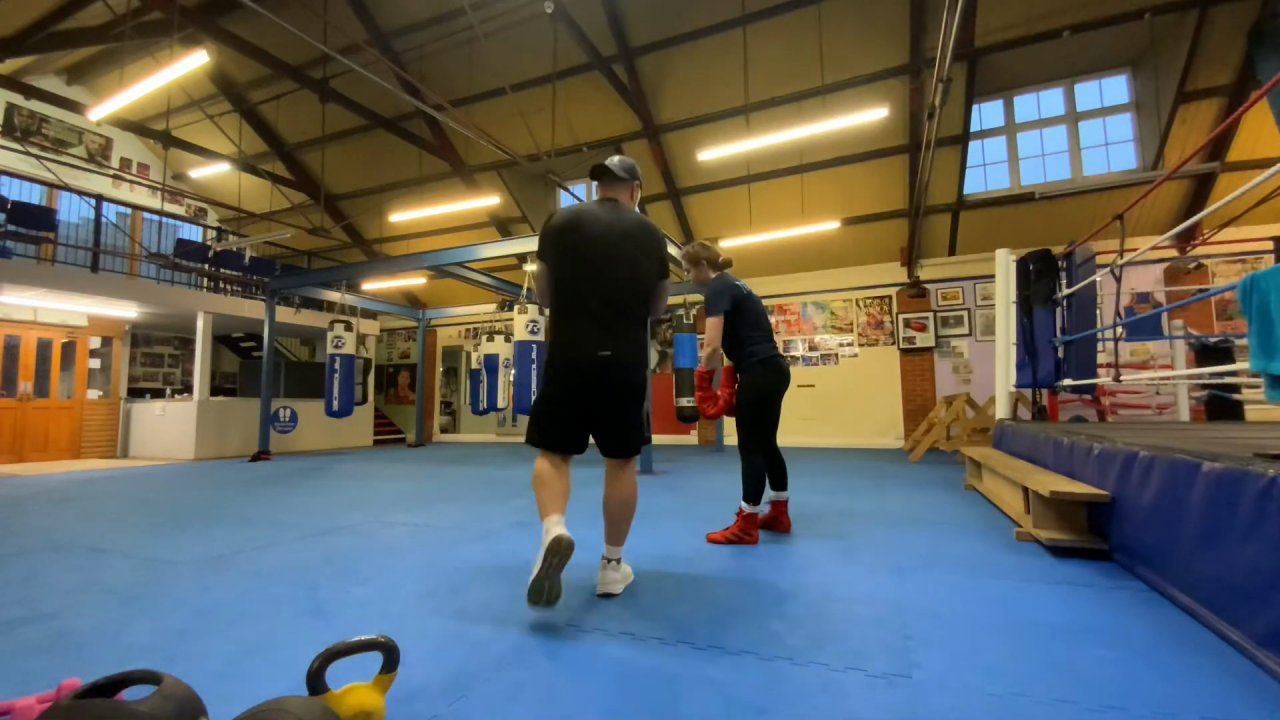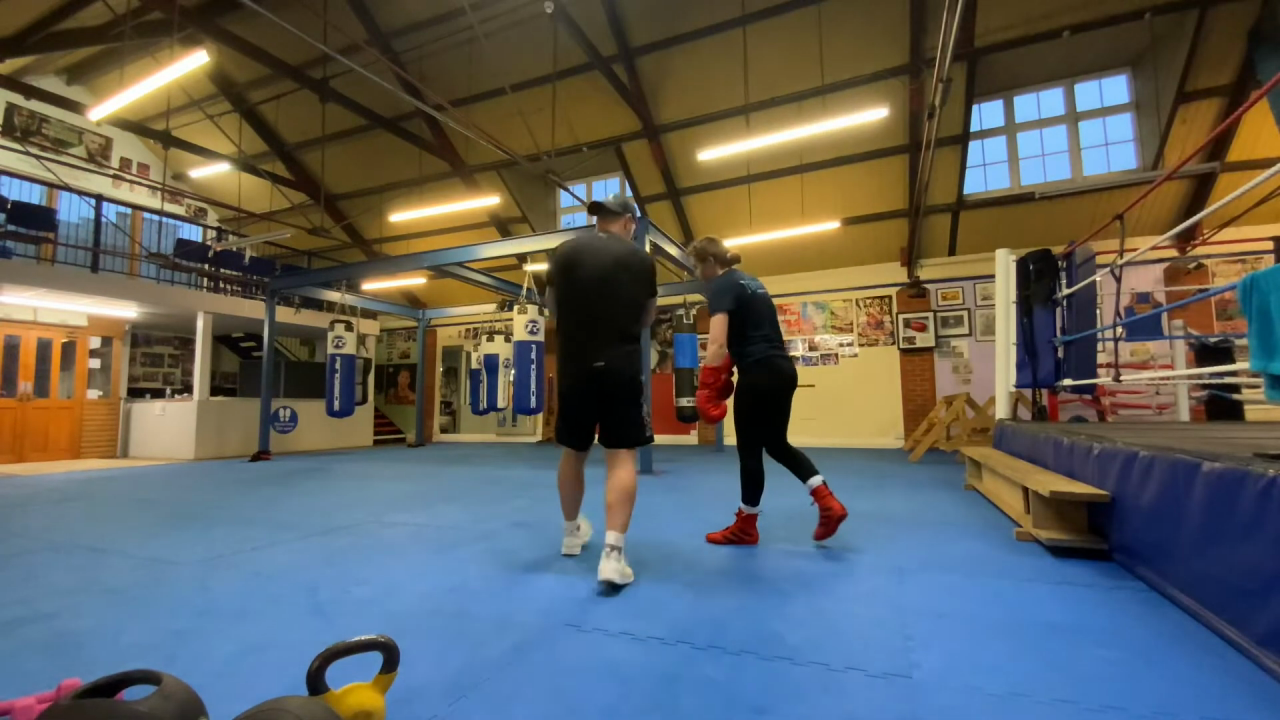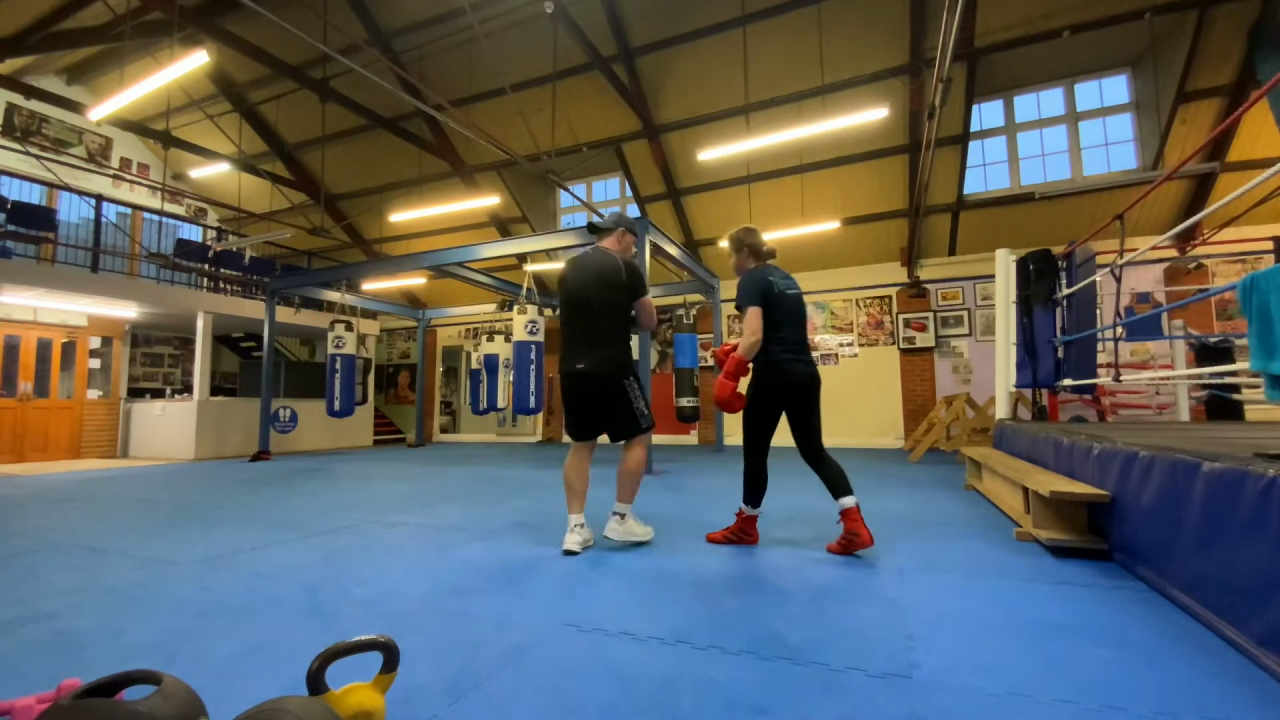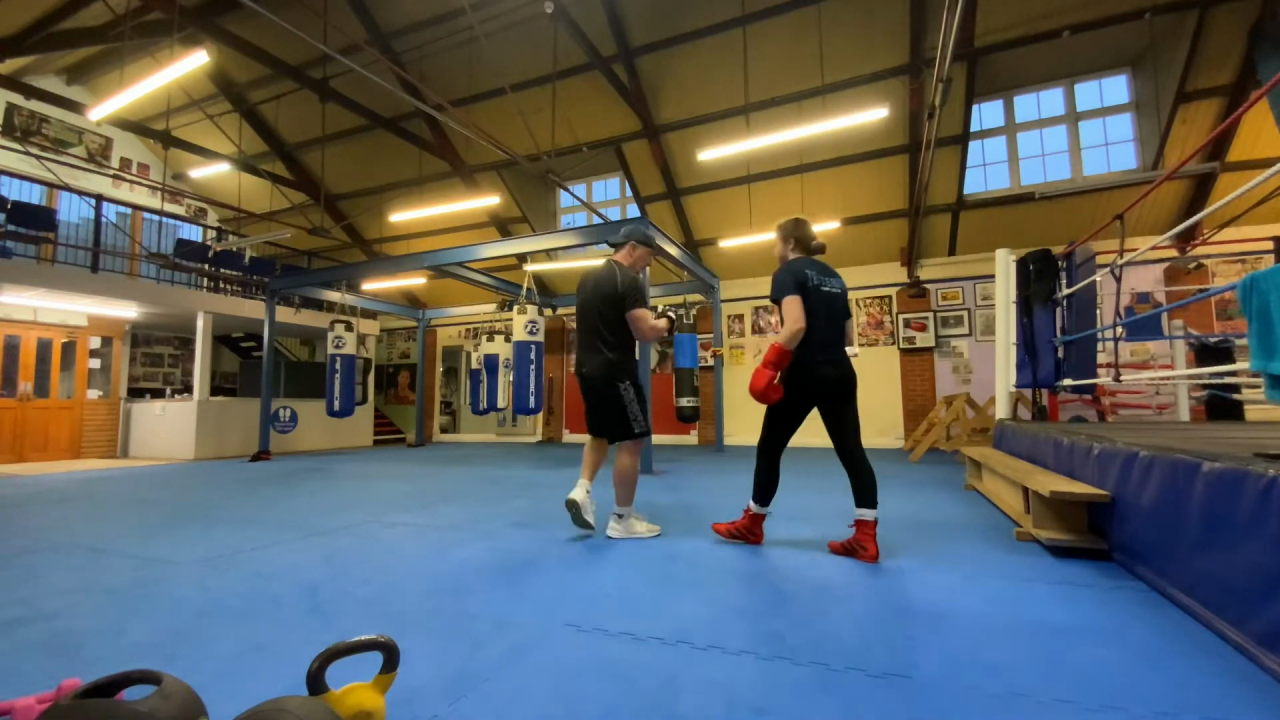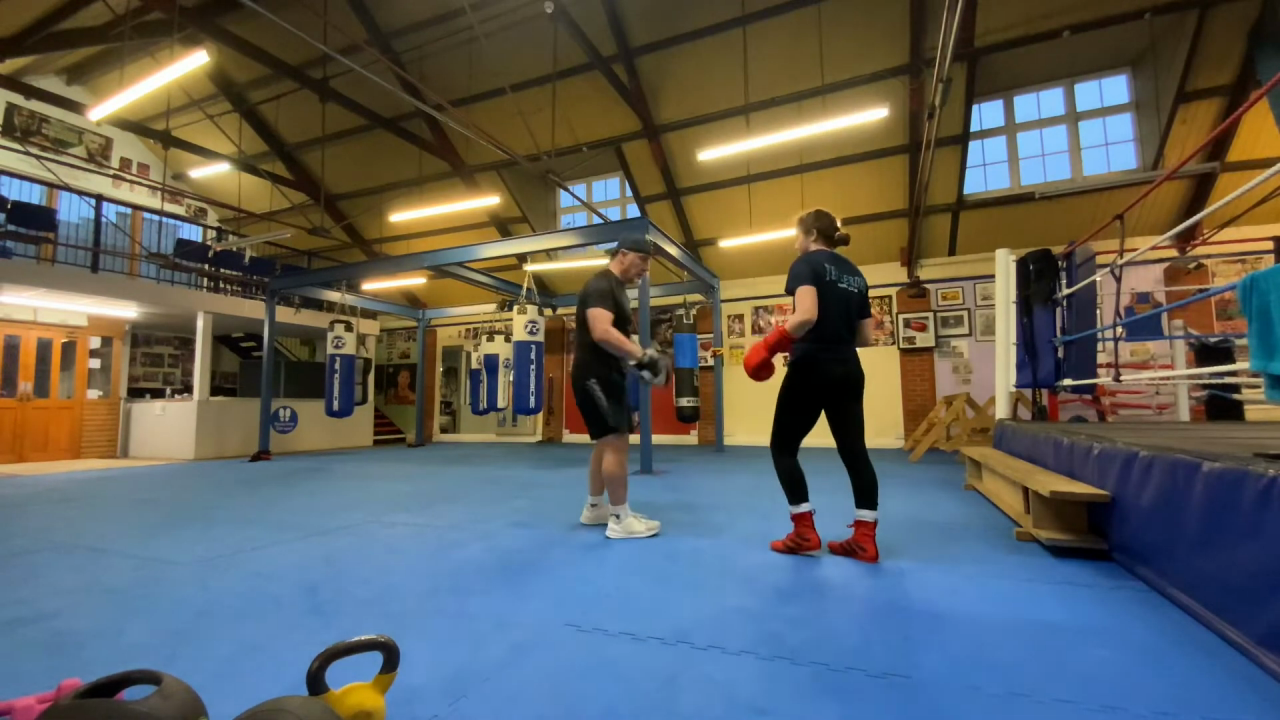
dt=0.3s
person 1, frame 1
left shoulder: (560, 223)
right shoulder: (650, 234)
left elbow: (544, 295)
right elbow: (658, 305)
left hip: (568, 358)
right hip: (626, 361)
left knee: (553, 455)
right knee: (621, 463)
left ankle: (554, 532)
right ankle: (612, 565)
person 1, frame 2
left shoulder: (564, 252)
right shoulder: (640, 258)
left elbow: (554, 306)
right elbow: (646, 319)
left hip: (575, 368)
right hip: (622, 368)
left knee: (574, 451)
right knee: (622, 457)
left ankle: (572, 531)
right ankle: (612, 555)
person 1, frame 3
left shoulder: (569, 268)
right shoulder: (626, 268)
right elbow: (648, 323)
left hip: (573, 368)
right hip: (612, 367)
left knee: (581, 446)
right knee: (637, 438)
left ankle: (576, 528)
right ankle: (621, 518)
person 1, frame 4
left shoulder: (591, 278)
right shoulder: (629, 281)
right elbow: (644, 332)
left wrist: (650, 322)
right wrist: (665, 324)
left hip: (590, 369)
right hip: (615, 372)
left knee: (601, 437)
right knee: (630, 442)
left ankle: (581, 492)
right ankle: (622, 519)
person 1, frame 5
left shoulder: (614, 289)
right shoulder: (602, 285)
left elbow: (620, 335)
right elbow: (601, 332)
left wrist: (641, 355)
right wrist: (640, 356)
left hip: (605, 373)
right hip: (595, 374)
left knee: (607, 441)
right knee: (616, 441)
left ankle: (595, 507)
right ankle: (620, 519)
person 2, frame 1
left shoulder: (716, 288)
right shoulder: (733, 284)
left elbow: (712, 345)
right wrist: (731, 385)
left hip: (760, 373)
right hip: (775, 369)
left knee: (751, 448)
right knee: (766, 444)
left ankle: (747, 525)
right ankle: (778, 514)
person 2, frame 2
left shoulder: (720, 286)
right shoulder: (747, 282)
left elbow: (718, 343)
left wrist: (706, 388)
right wrist: (722, 374)
left hip: (760, 374)
right hip: (782, 370)
left knee: (749, 450)
right knee: (776, 444)
left ankle: (745, 526)
right ankle: (828, 503)
person 2, frame 3
left shoulder: (751, 281)
right shoulder: (786, 280)
left elbow: (753, 336)
left wrist: (728, 375)
right wrist: (737, 349)
left hip: (774, 374)
right hip: (805, 372)
left knee: (755, 451)
right knee: (813, 450)
left ankle: (745, 527)
right ankle: (856, 528)
person 2, frame 4
left shoulder: (788, 273)
right shoulder: (834, 276)
left elbow: (796, 326)
right elbow: (849, 336)
left wrist: (769, 366)
left hip: (805, 374)
right hip: (840, 373)
left knee: (769, 448)
right knee: (851, 451)
left ankle: (751, 525)
right ankle: (866, 538)
person 2, frame 5
left shoulder: (807, 264)
right shoulder: (854, 273)
left elbow: (806, 316)
right elbow: (866, 336)
left wrist: (771, 344)
left hip: (811, 369)
right hip: (848, 371)
left knee: (783, 447)
right knee: (854, 451)
left ankle: (805, 530)
right ankle: (864, 538)
